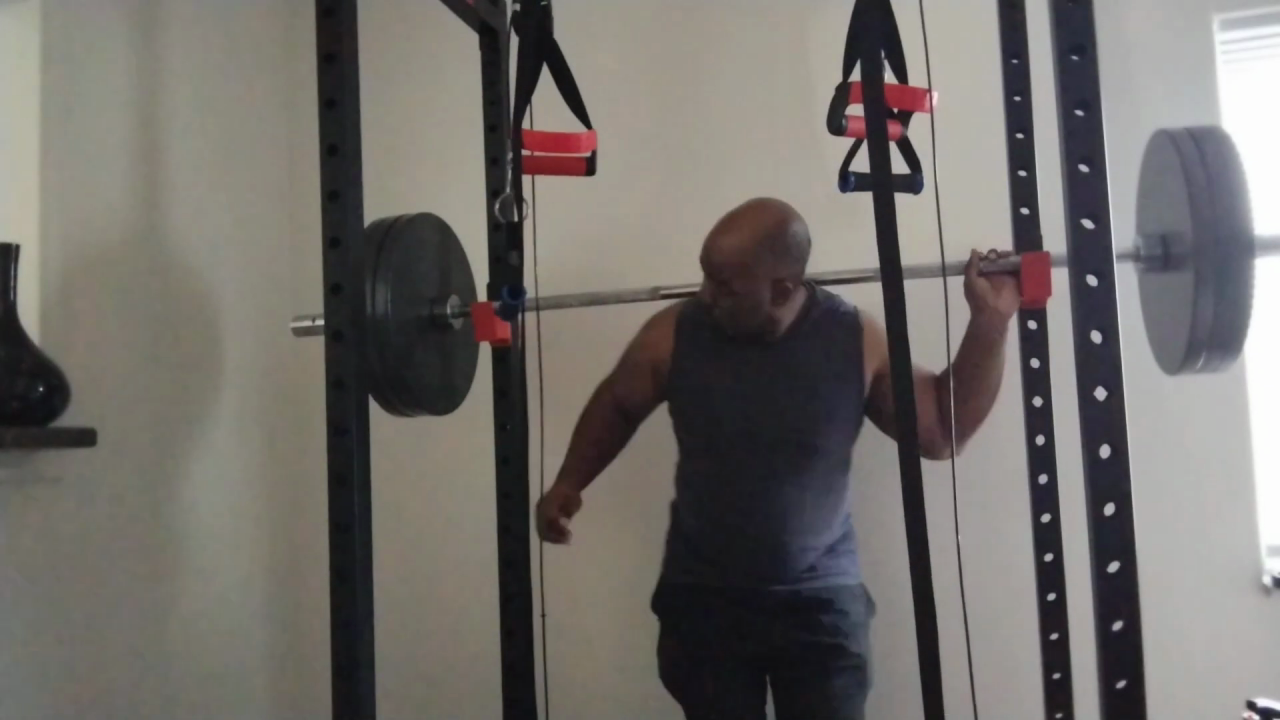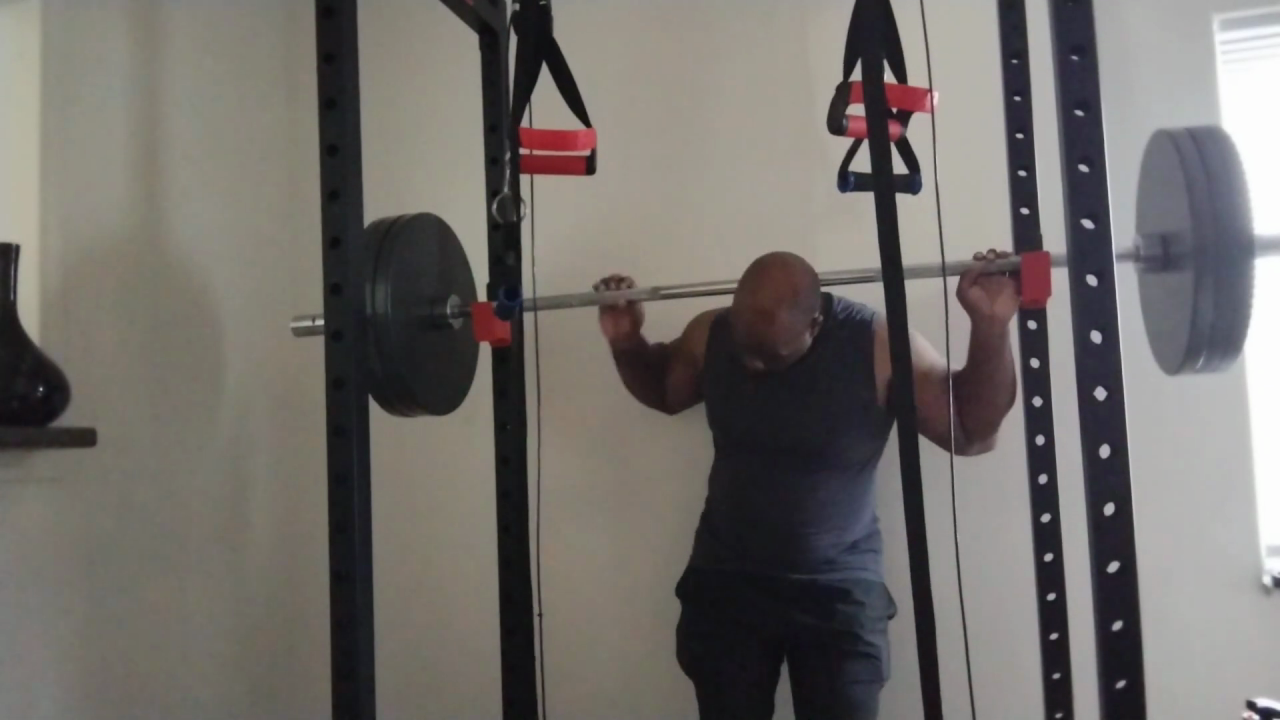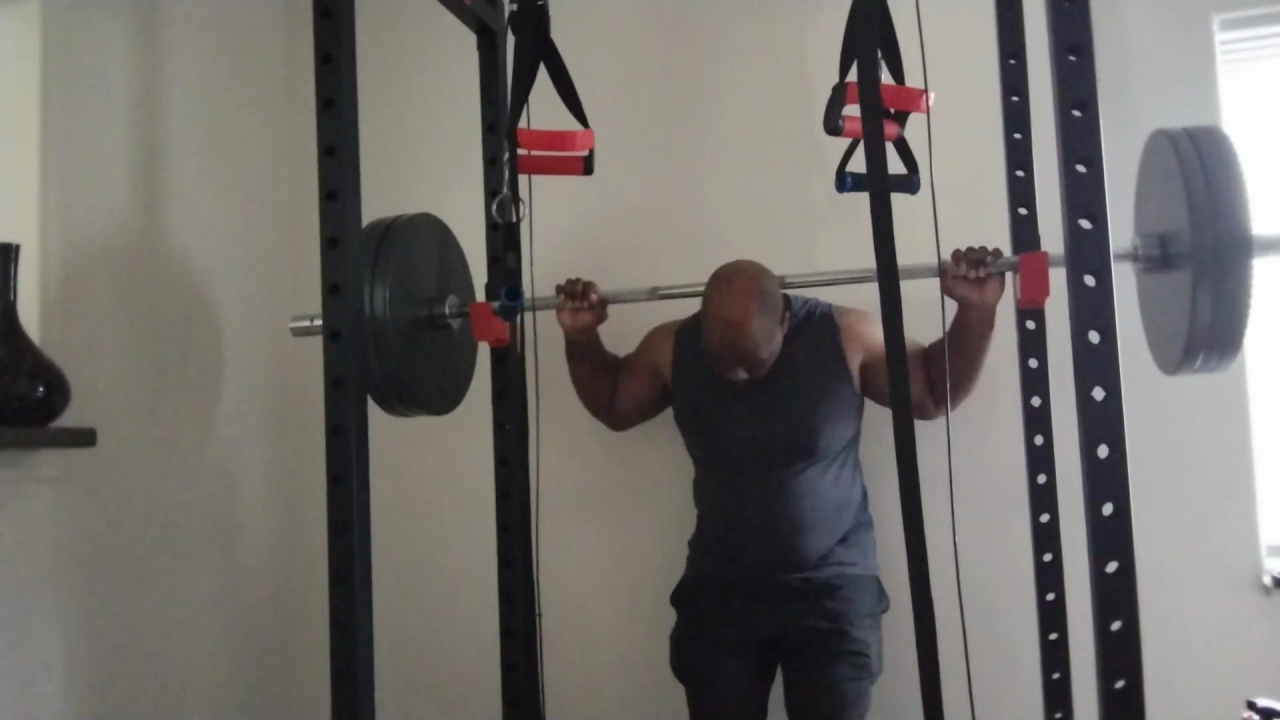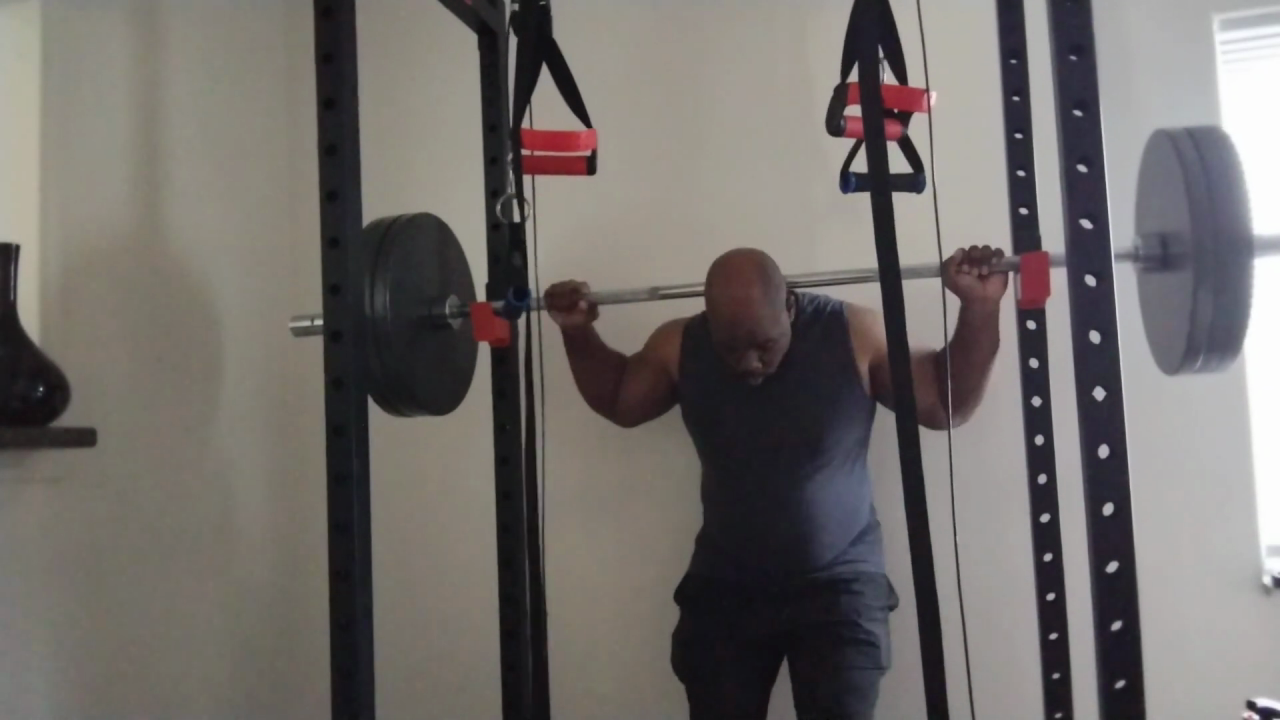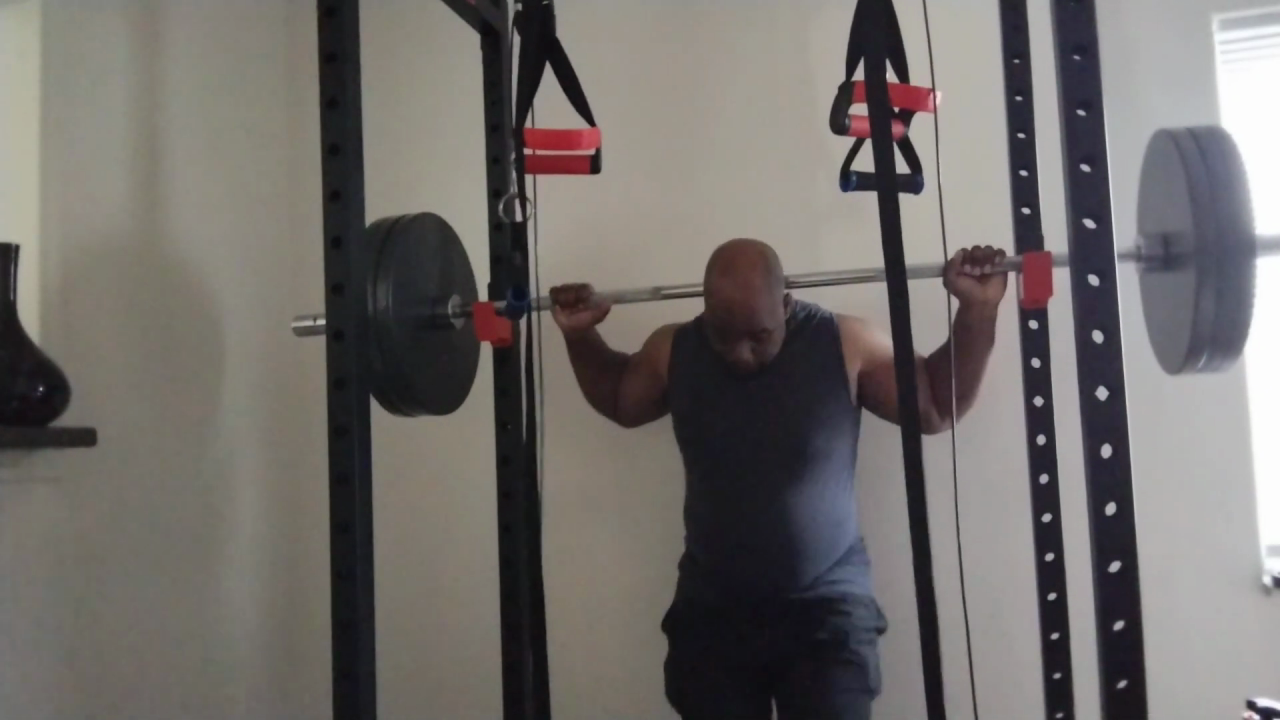
dt=1s
person 1, frame 1
left shoulder: (858, 340)
right shoulder: (675, 334)
left elbow: (944, 432)
right elbow: (616, 405)
left wrist: (990, 321)
right wrist: (568, 483)
left hip: (819, 597)
right hip: (704, 597)
person 1, frame 2
left shoulder: (880, 347)
right shoulder: (711, 336)
left elbow: (972, 430)
right elbow: (664, 388)
left wrist: (991, 327)
right wrist: (625, 342)
left hip: (838, 591)
right hip: (726, 585)
person 1, frame 3
left shoulder: (844, 336)
right shoulder: (674, 347)
left elbow: (934, 393)
right elbow: (613, 405)
left wrist: (976, 311)
right wrist: (581, 337)
left hip: (830, 585)
right hip: (720, 588)
person 1, frame 4
left shoulder: (854, 335)
right shoulder: (680, 346)
left elbow: (948, 404)
right elbow: (618, 400)
left wrist: (980, 307)
right wrist: (578, 332)
left hip: (838, 586)
right hip: (725, 589)
person 1, frame 5
left shoulder: (845, 345)
right shoulder: (674, 351)
left elbow: (937, 406)
right elbow: (620, 401)
left wrist: (976, 310)
right wrist: (580, 337)
left hip: (826, 613)
right hip: (710, 615)
